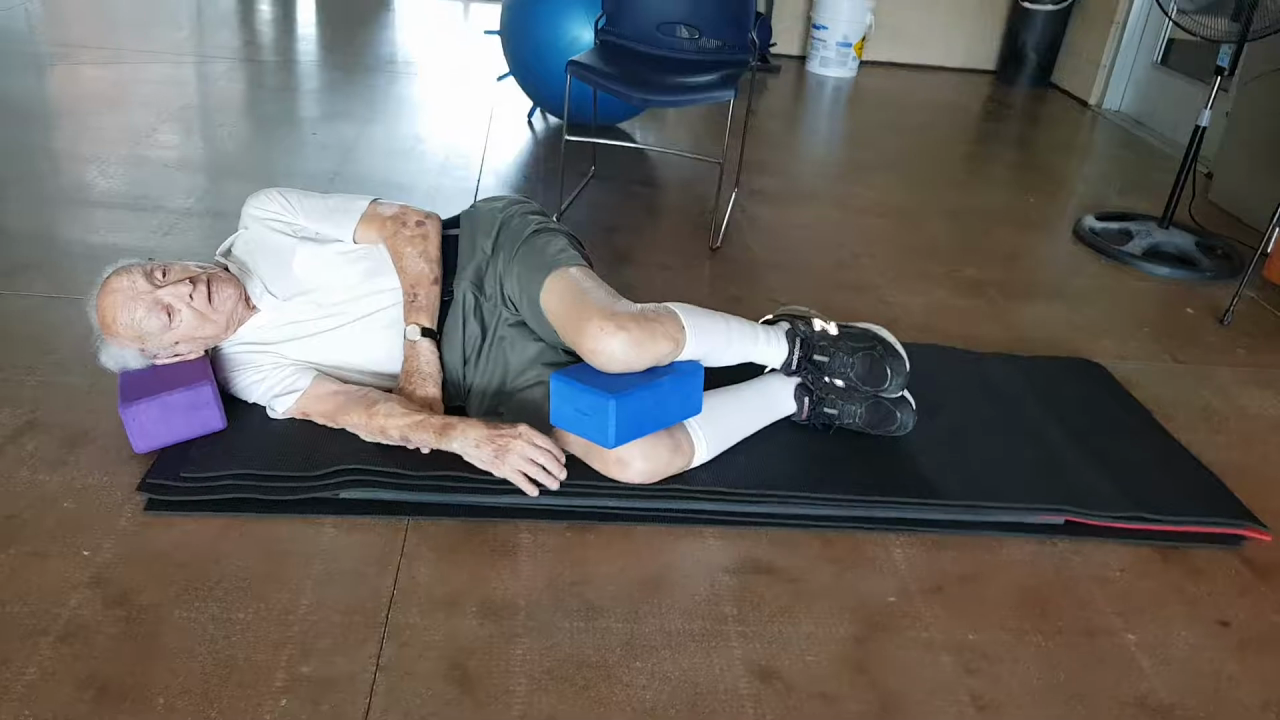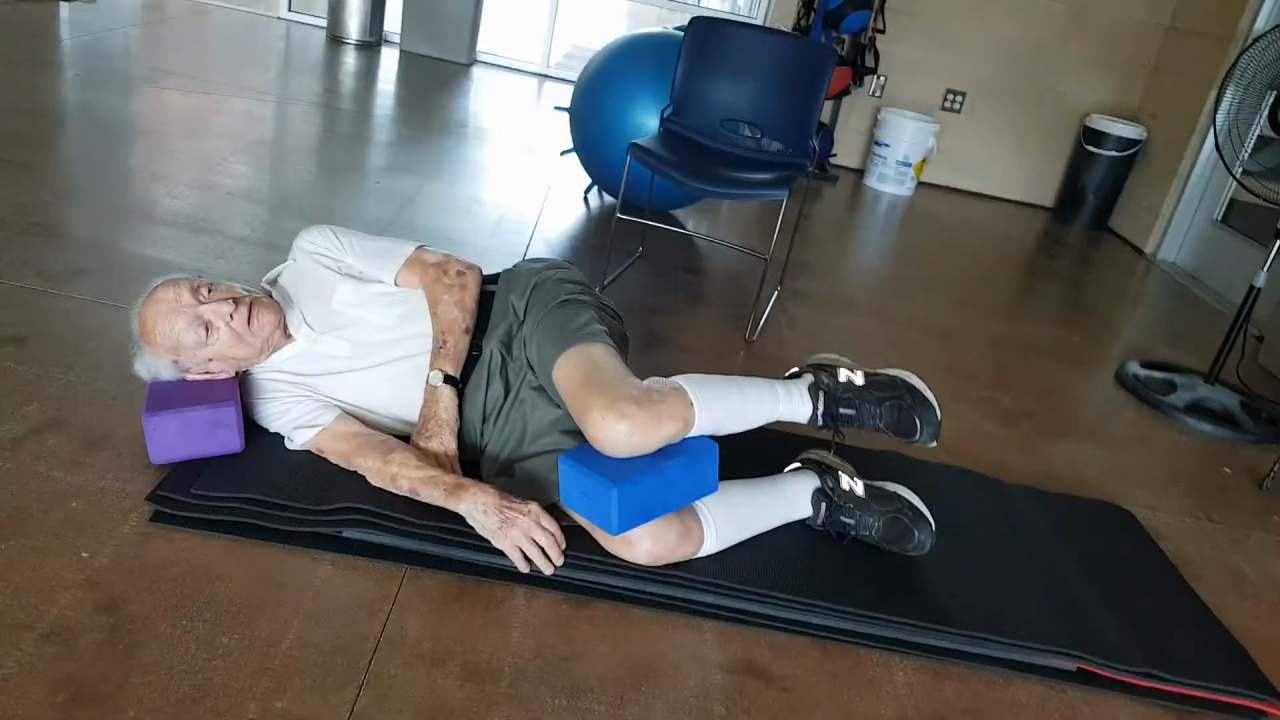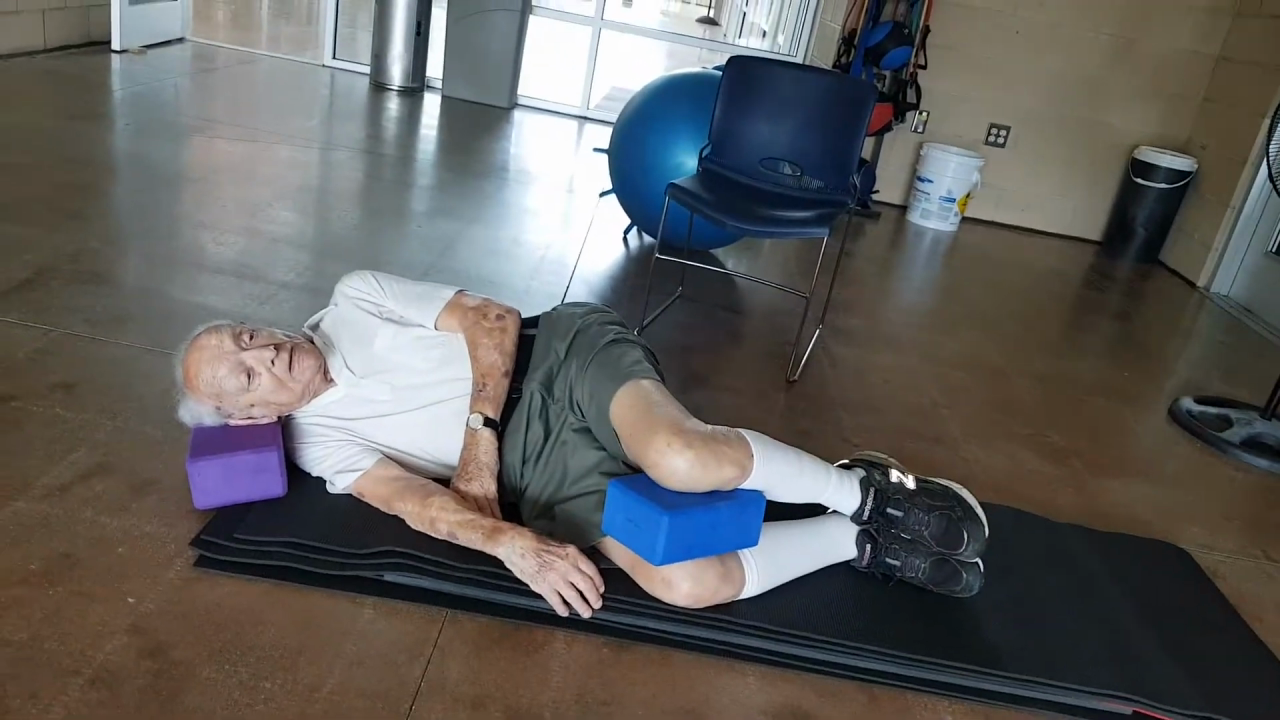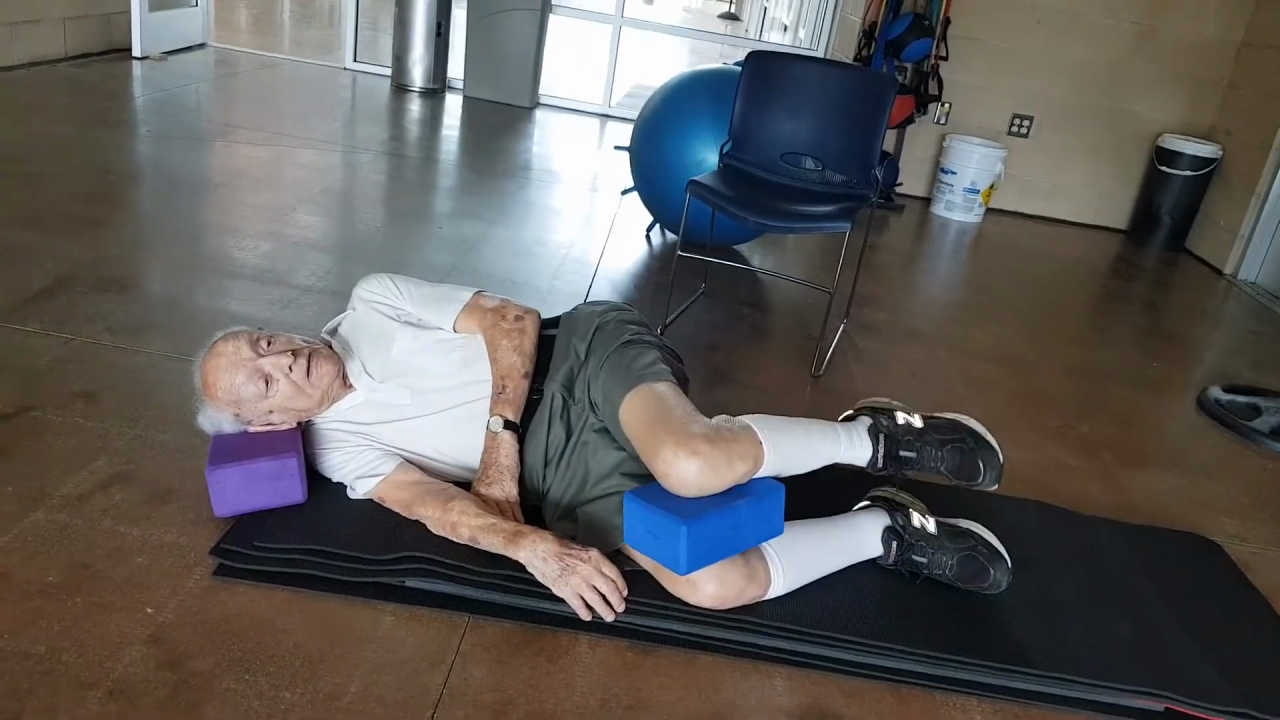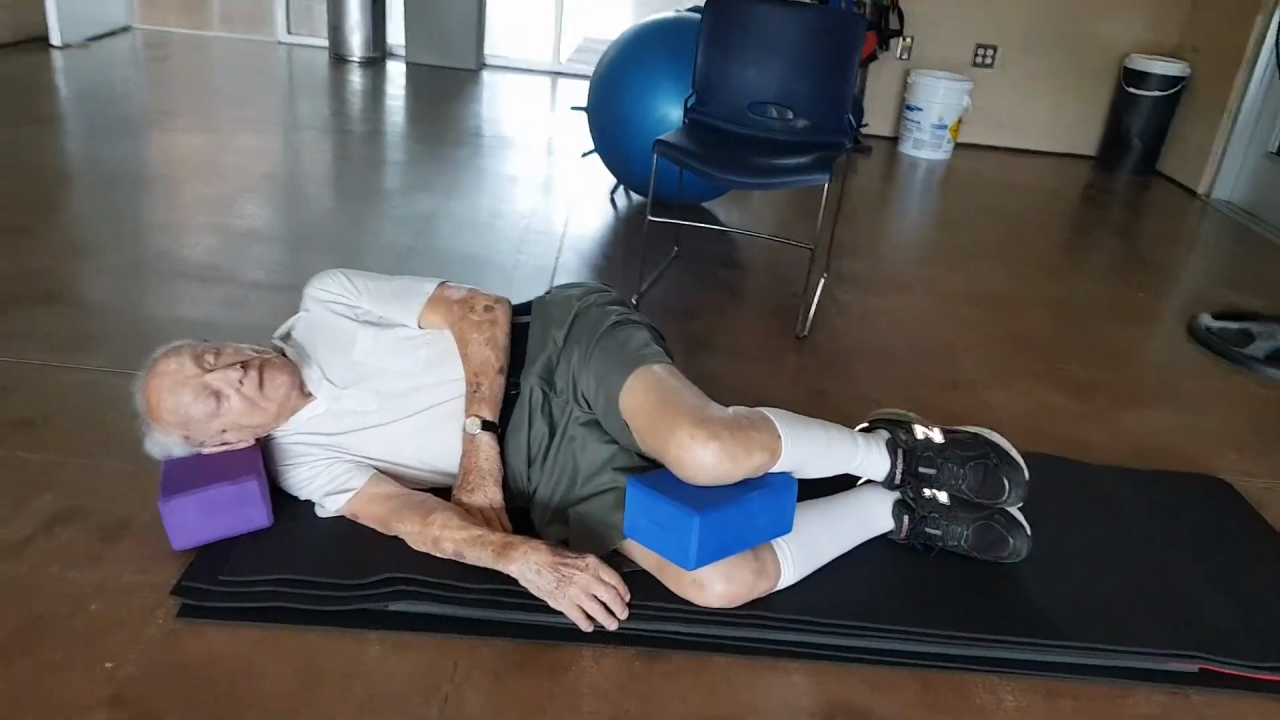
dt=1s
person 1, frame 1
left shoulder: (263, 220)
right shoulder: (250, 373)
left elbow: (412, 226)
right elbow: (362, 415)
left wrist: (417, 344)
right wrist: (465, 435)
right hip: (478, 369)
left knee: (615, 340)
right knee: (638, 458)
left ankle: (787, 343)
right ankle: (796, 396)
person 1, frame 2
left shoulder: (312, 255)
right shoulder: (276, 401)
left elbow: (455, 276)
right elbow: (378, 459)
left wrist: (438, 388)
right wrist: (474, 502)
right hip: (500, 431)
left knee: (621, 425)
right knee: (649, 540)
left ankle: (815, 396)
right ankle: (816, 494)
person 1, frame 3
left shoulder: (354, 299)
right shoulder: (316, 443)
left elbow: (493, 319)
right elbow: (415, 502)
left wrist: (478, 428)
right wrist: (512, 545)
right hip: (541, 472)
left knee: (679, 458)
right knee: (686, 582)
left ankle: (861, 489)
right ankle: (861, 541)
person 1, frame 4
left shoulder: (373, 303)
right shoulder: (338, 450)
left elbow: (512, 321)
right elbow: (436, 507)
left wrist: (498, 432)
right wrist: (534, 550)
right hip: (567, 473)
left knee: (689, 463)
right knee: (712, 584)
left ankle: (870, 436)
right ankle: (887, 531)
person 1, frame 5
left shoulder: (324, 303)
right shoulder: (306, 465)
left elbow: (481, 313)
right elbow: (422, 520)
left wrist: (476, 436)
right wrist: (524, 557)
right hip: (556, 469)
left knee: (705, 450)
right knee: (719, 582)
left ankle: (887, 452)
right ankle: (897, 511)
